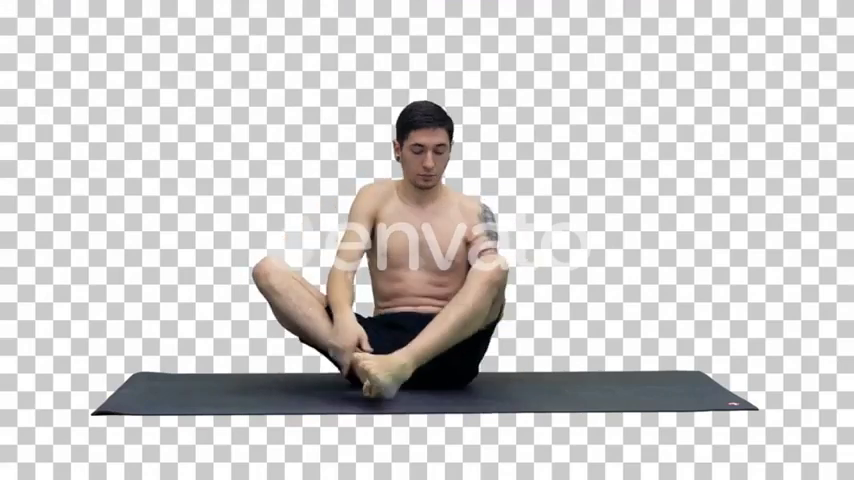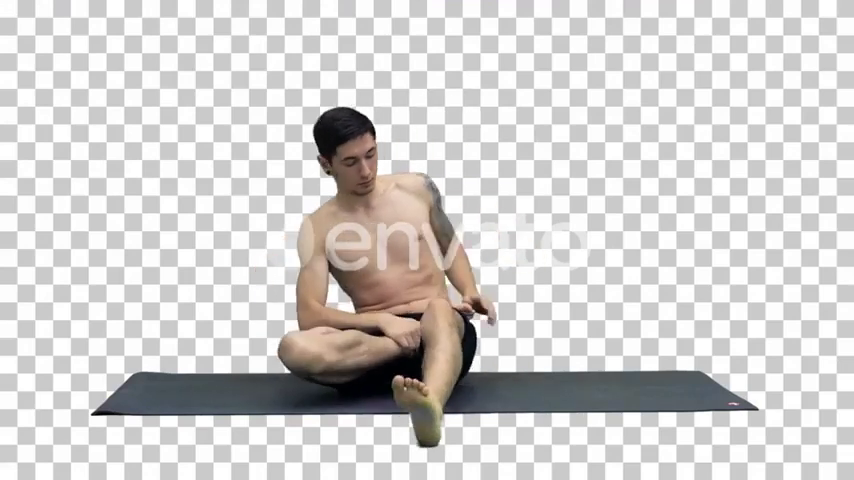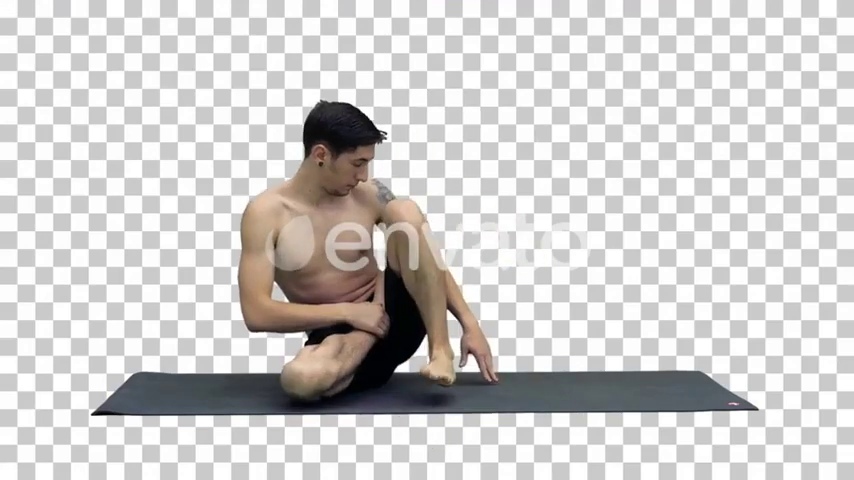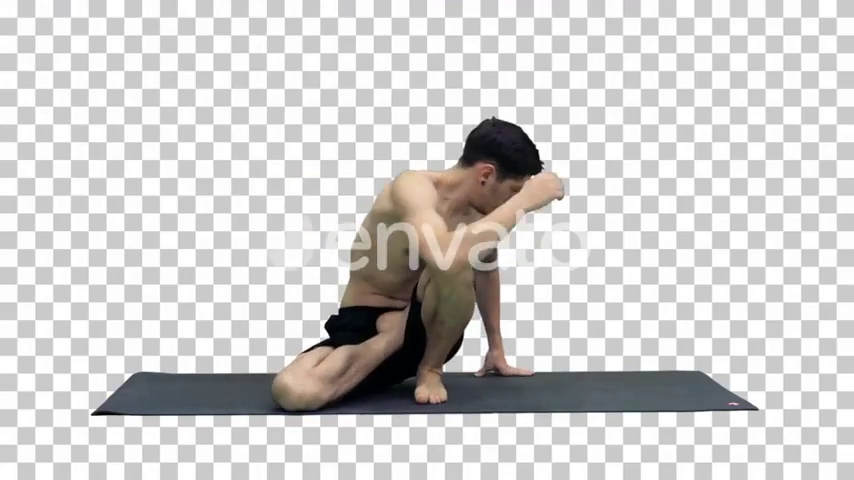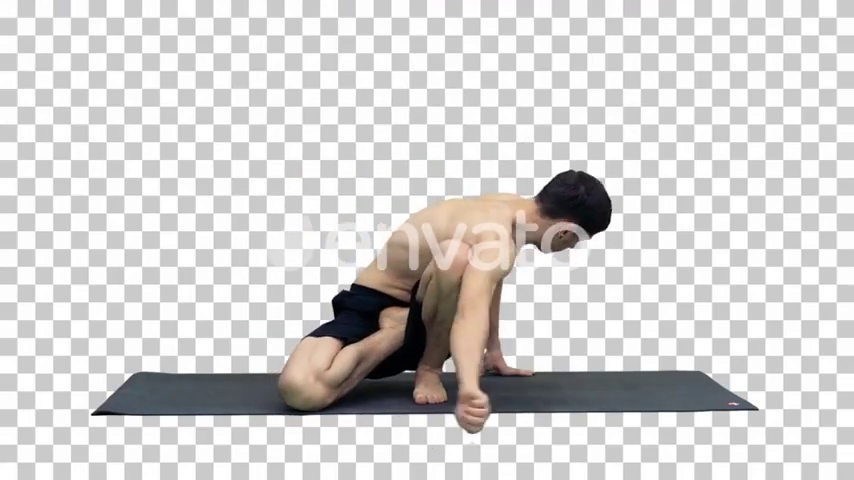
dt=1s
person 1, frame 1
left shoulder: (474, 213)
right shoulder: (375, 198)
left elbow: (487, 301)
right elbow: (342, 269)
left wrist: (491, 266)
right wrist: (343, 318)
left hip: (448, 352)
right hip: (381, 336)
left knee: (495, 267)
right knee: (268, 270)
left ankle: (399, 362)
right ankle: (359, 361)
person 1, frame 2
left shoulder: (417, 188)
right shoulder: (318, 227)
left elbow: (450, 247)
right elbow: (310, 317)
left wrist: (470, 290)
right wrist: (383, 321)
left hip: (445, 326)
right hip: (378, 339)
left knee: (438, 313)
right knee: (293, 349)
left ankle: (431, 403)
right ankle: (418, 341)
person 1, frame 3
left shoulder: (369, 194)
right shoulder: (265, 213)
left elbow: (430, 257)
right elbow: (256, 314)
left wrist: (470, 324)
right wrist: (347, 312)
left hip: (397, 317)
right hip: (337, 335)
left knee: (403, 209)
right knee: (298, 379)
left ankle: (440, 349)
right ankle: (374, 335)
person 1, frame 4
left shoulder: (483, 212)
right shoulder: (414, 187)
left elbow: (488, 272)
right elbow: (443, 256)
left wrist: (496, 349)
right wrist: (521, 202)
left hip: (429, 331)
right hip: (362, 328)
left knee: (460, 262)
right knee: (291, 392)
left ankle: (429, 369)
person 1, frame 5
left shoulder: (511, 208)
right shoulder: (496, 237)
left elbow: (487, 283)
right elbow: (469, 314)
left wrist: (494, 353)
right wrist: (471, 390)
left hip: (423, 319)
right hip: (371, 311)
left ankle: (429, 369)
